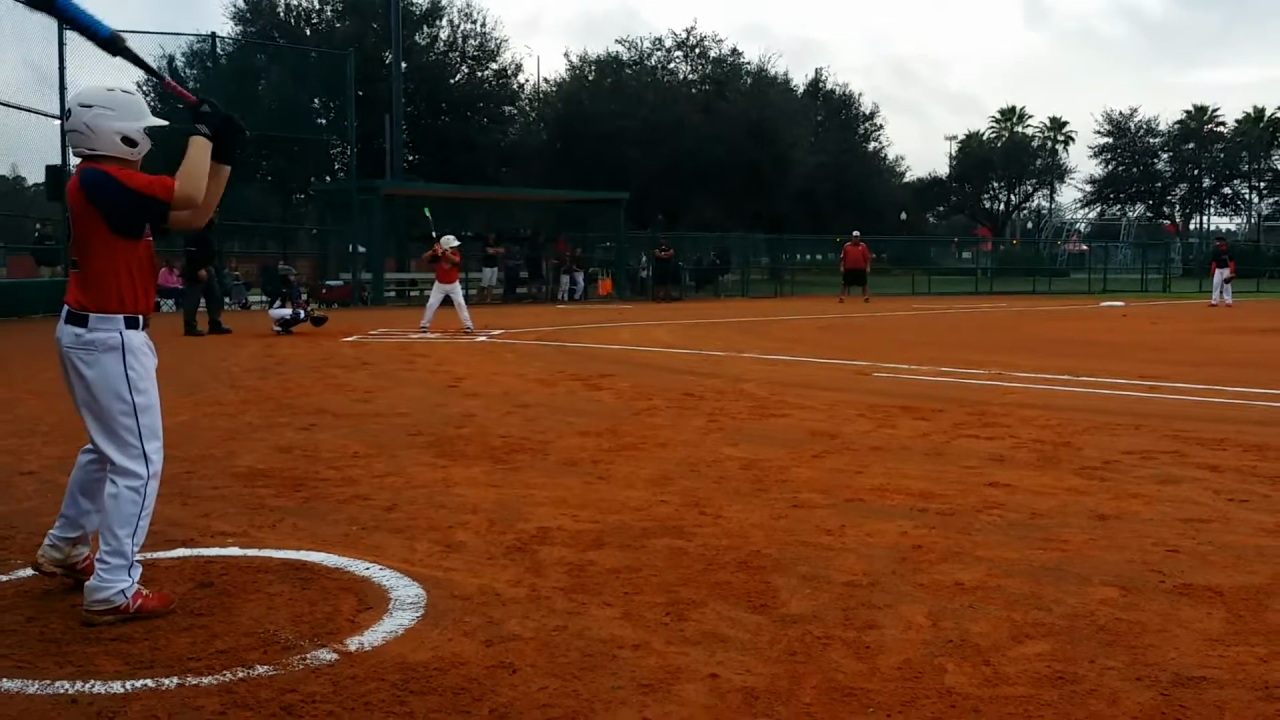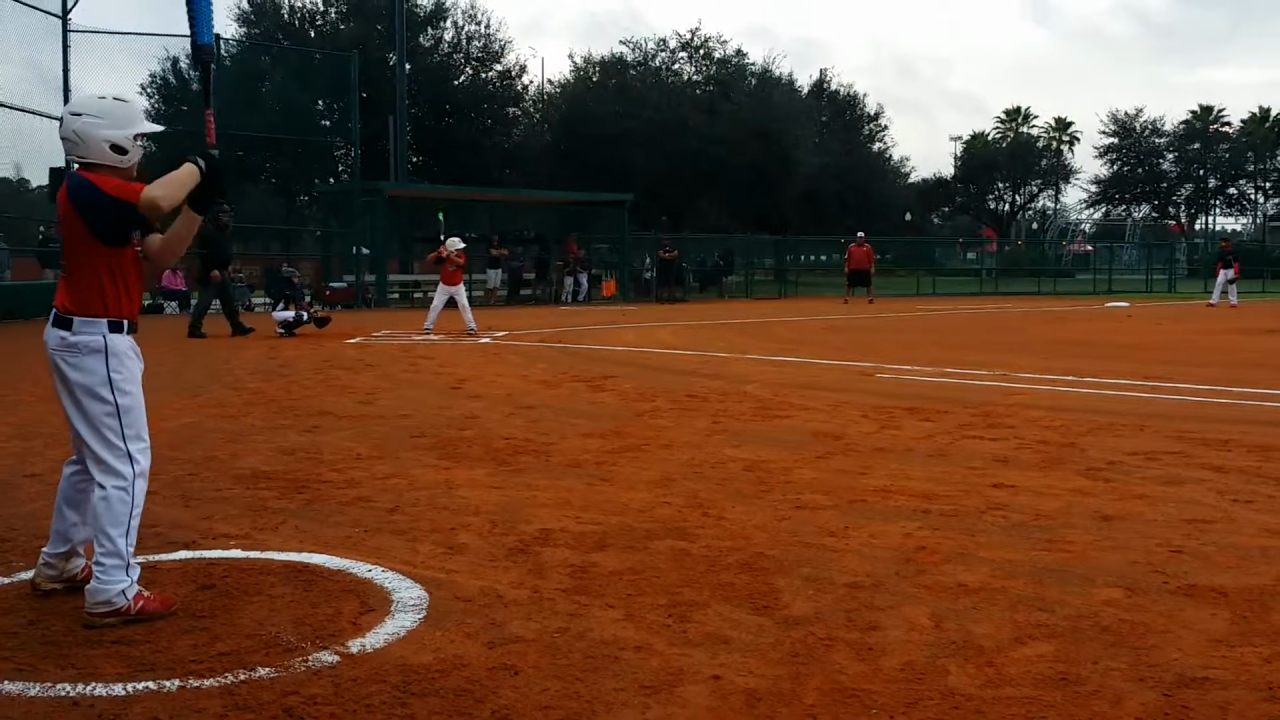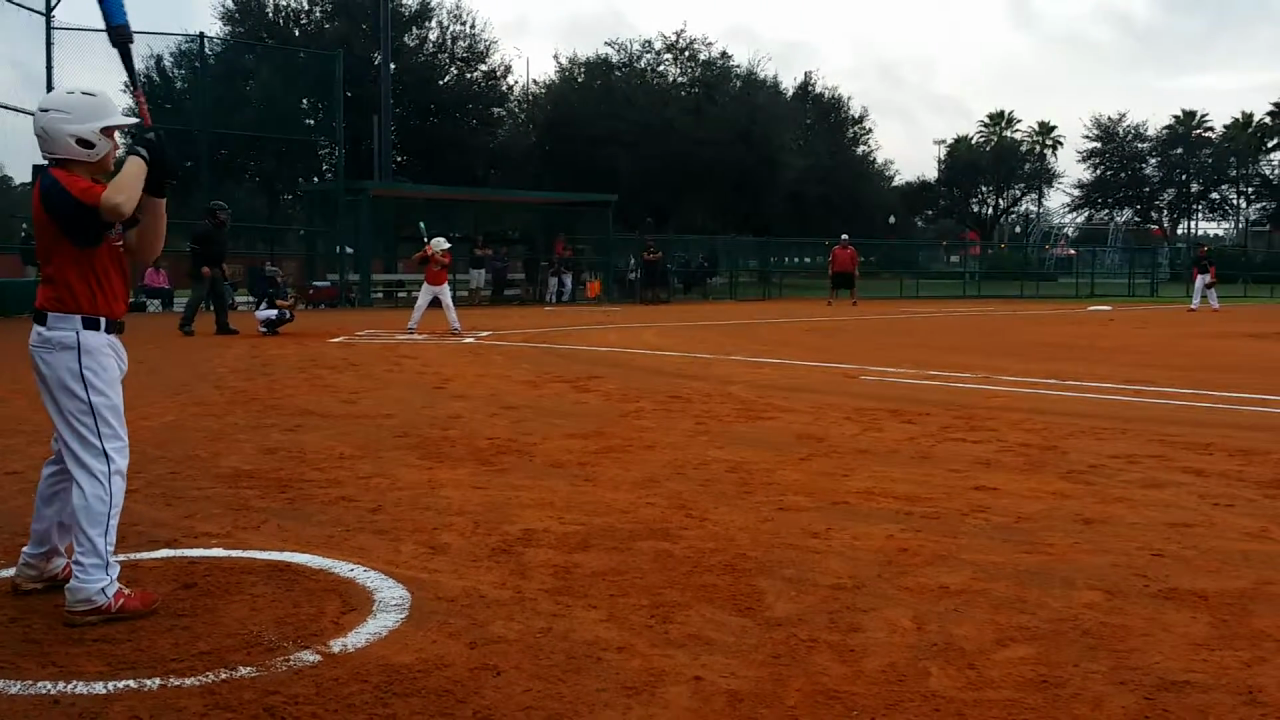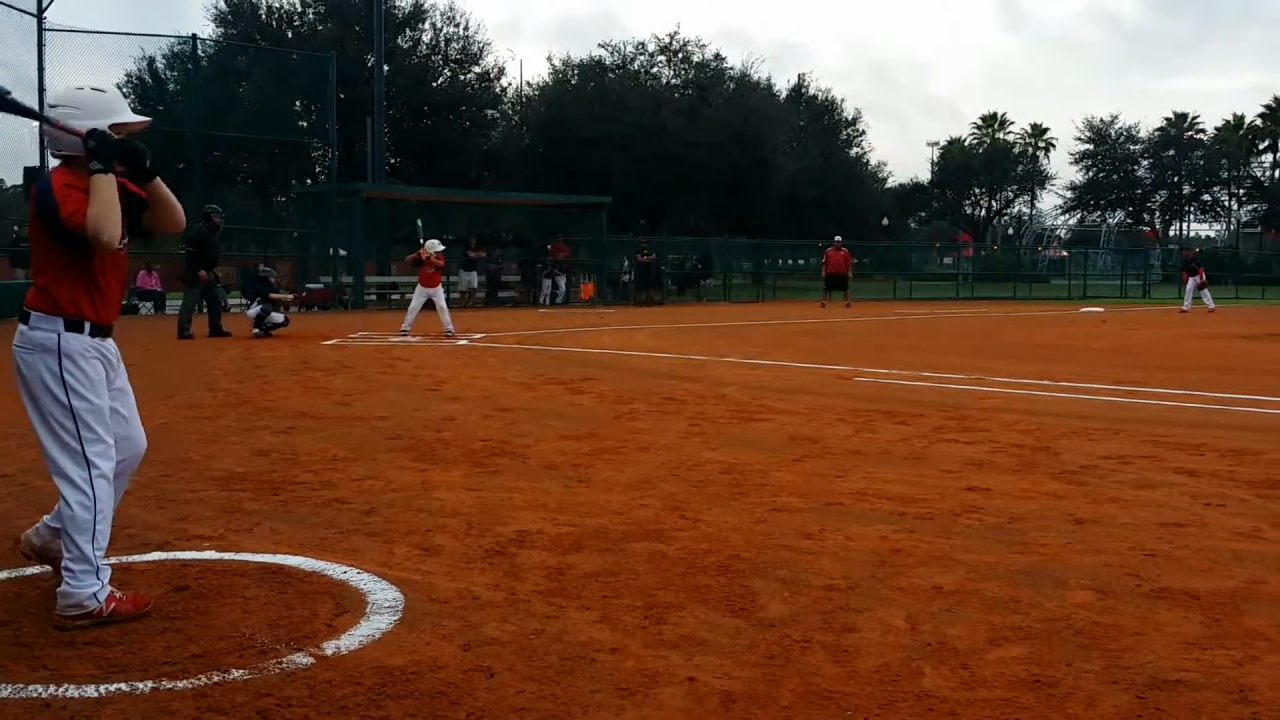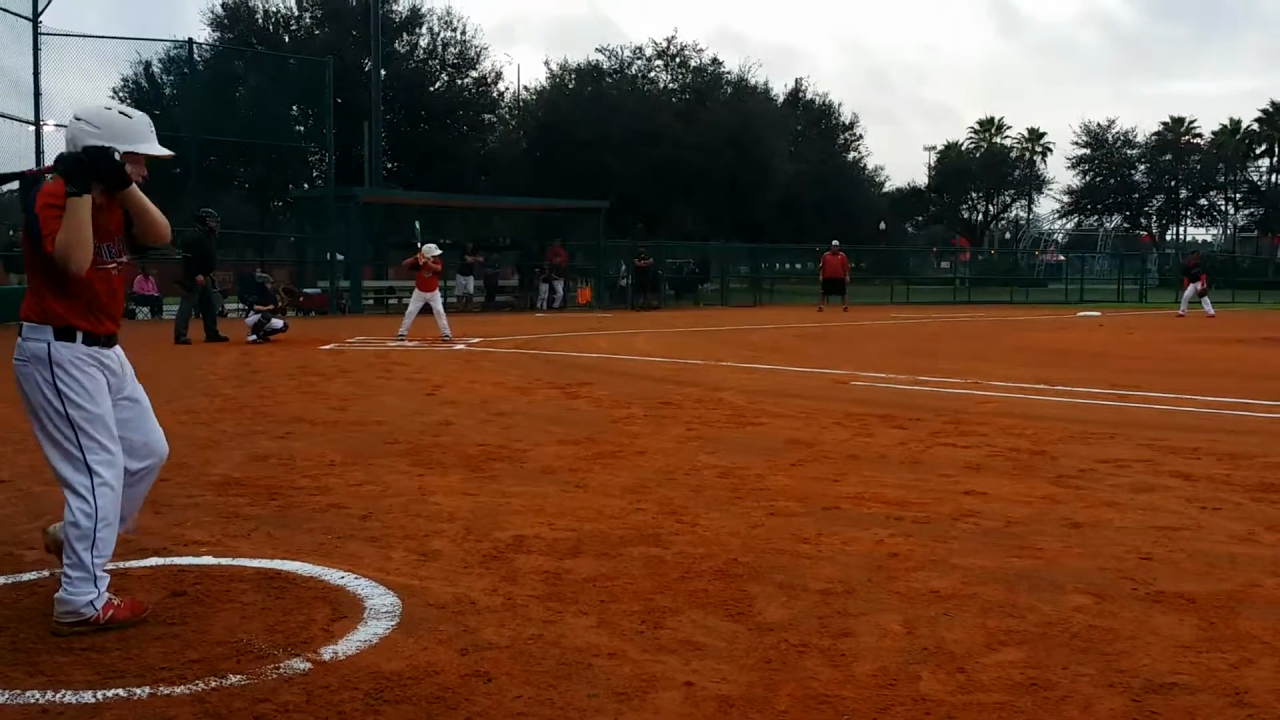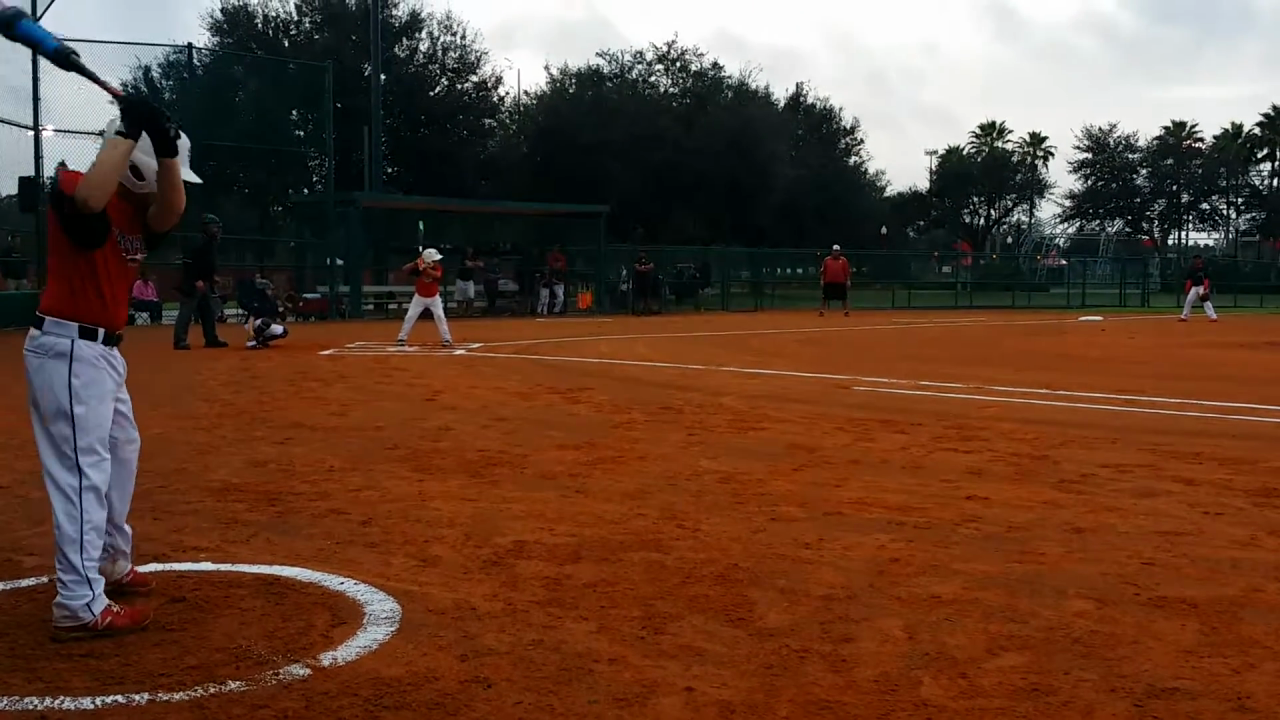
dt=0.3s
person 1, frame 1
left shoulder: (113, 183)
right shoulder: (100, 180)
left elbow: (196, 215)
right elbow: (189, 195)
left wrist: (223, 152)
right wrist: (202, 130)
left hip: (91, 330)
right hip: (109, 336)
left knee: (107, 448)
right knee: (137, 461)
left ankle: (64, 547)
right ankle: (111, 591)
person 1, frame 2
left shoulder: (115, 196)
right shoulder: (85, 186)
left elbow: (162, 254)
right elbow: (158, 200)
left wrist: (198, 203)
right wrist: (196, 164)
left hip: (98, 338)
right hip: (93, 341)
left knee: (93, 455)
right knee: (124, 462)
left ankle: (60, 563)
right ankle: (112, 592)
person 1, frame 3
left shoulder: (90, 190)
right shoulder: (58, 185)
left elbow: (146, 251)
right elbow: (119, 206)
left wrist: (155, 189)
right wrist: (142, 154)
left hip: (91, 338)
right hip: (75, 339)
left knee: (72, 454)
right knee: (103, 460)
left ankle: (40, 562)
right ankle: (91, 591)
person 1, frame 4
left shoulder: (115, 187)
right shoulder: (59, 185)
left elbow: (174, 223)
right elbow: (104, 238)
left wrist: (142, 171)
right wrist: (102, 168)
left hip: (95, 342)
right hip: (58, 343)
left knee: (127, 448)
right knee: (90, 464)
left ankle: (53, 536)
right ankle: (84, 596)
person 1, frame 5
left shoulder: (116, 205)
right shoulder: (50, 199)
left elbow: (160, 235)
right elbow: (76, 264)
left wrist: (120, 184)
right wrist: (80, 188)
left hip: (104, 351)
right hip: (58, 354)
left knee: (148, 452)
right knee: (99, 472)
left ankle: (76, 538)
right ankle: (81, 602)
person 1, frame 6
left shoulder: (135, 210)
right shoulder: (72, 186)
left elbow: (172, 210)
right elbow: (93, 198)
left wrist: (167, 151)
right wrist: (129, 132)
left hip: (99, 349)
right hip: (66, 350)
left knee: (118, 453)
right knee: (81, 474)
left ankle: (108, 564)
right ankle: (79, 607)
